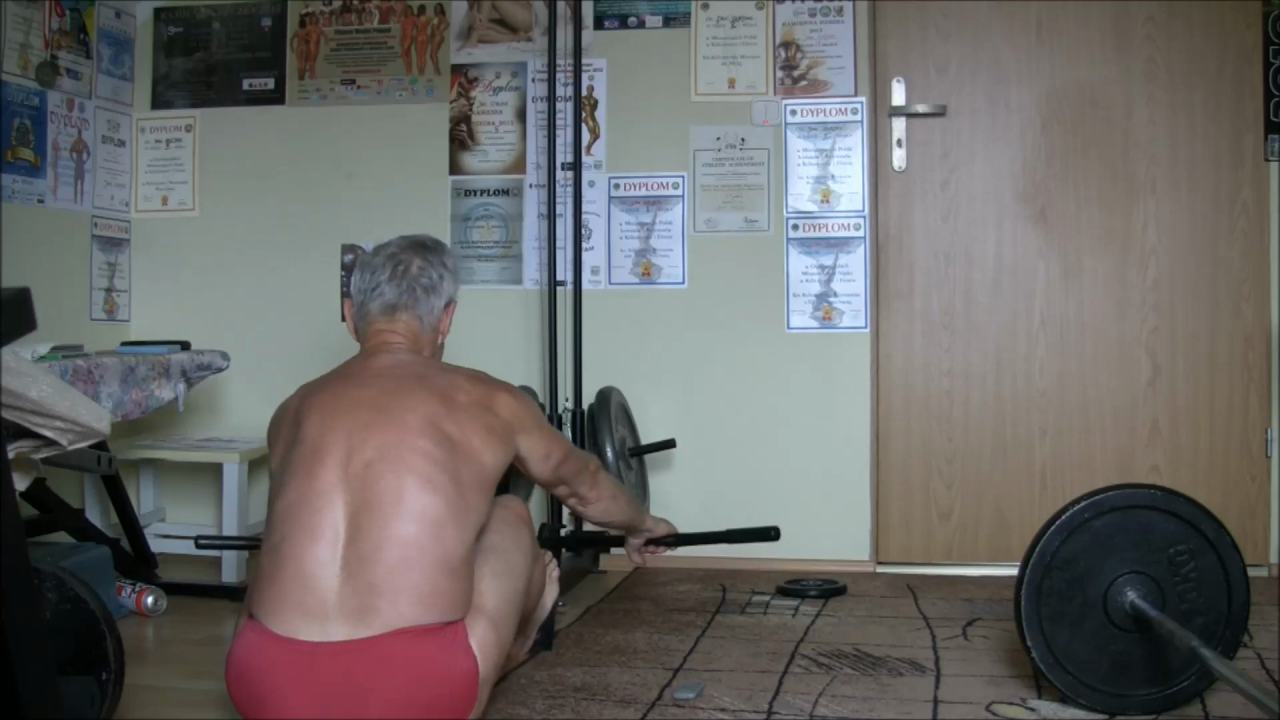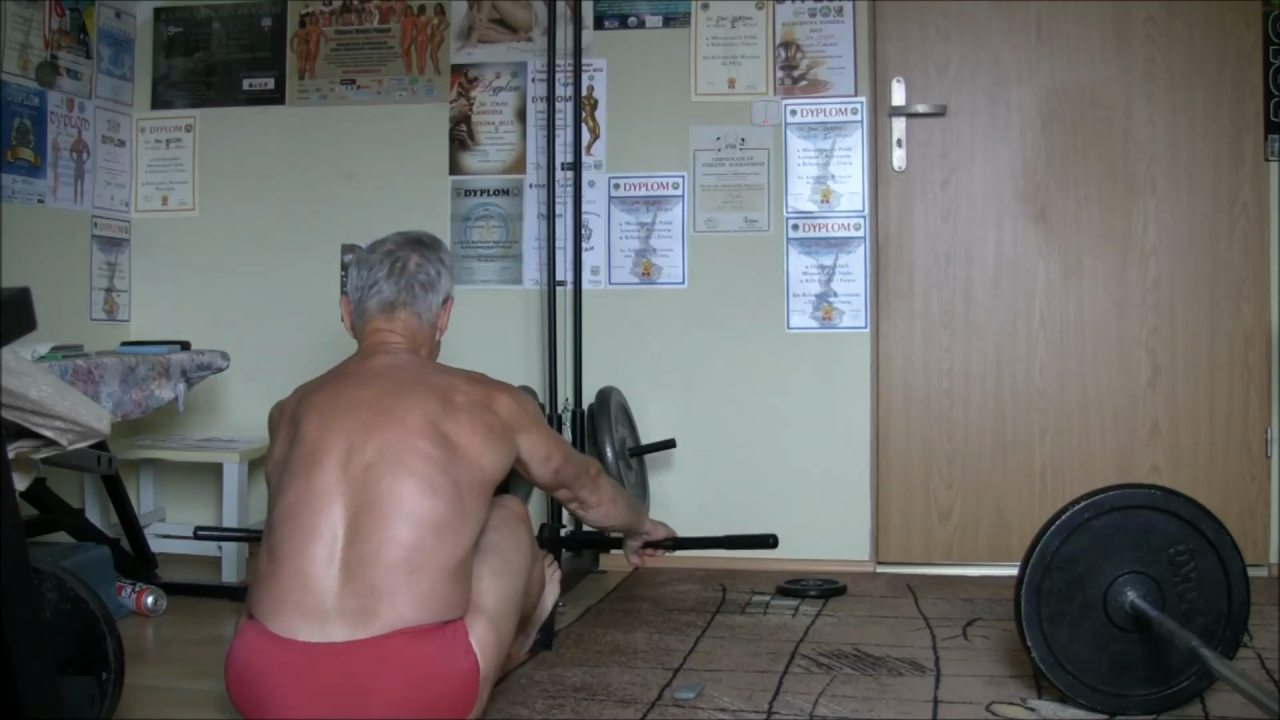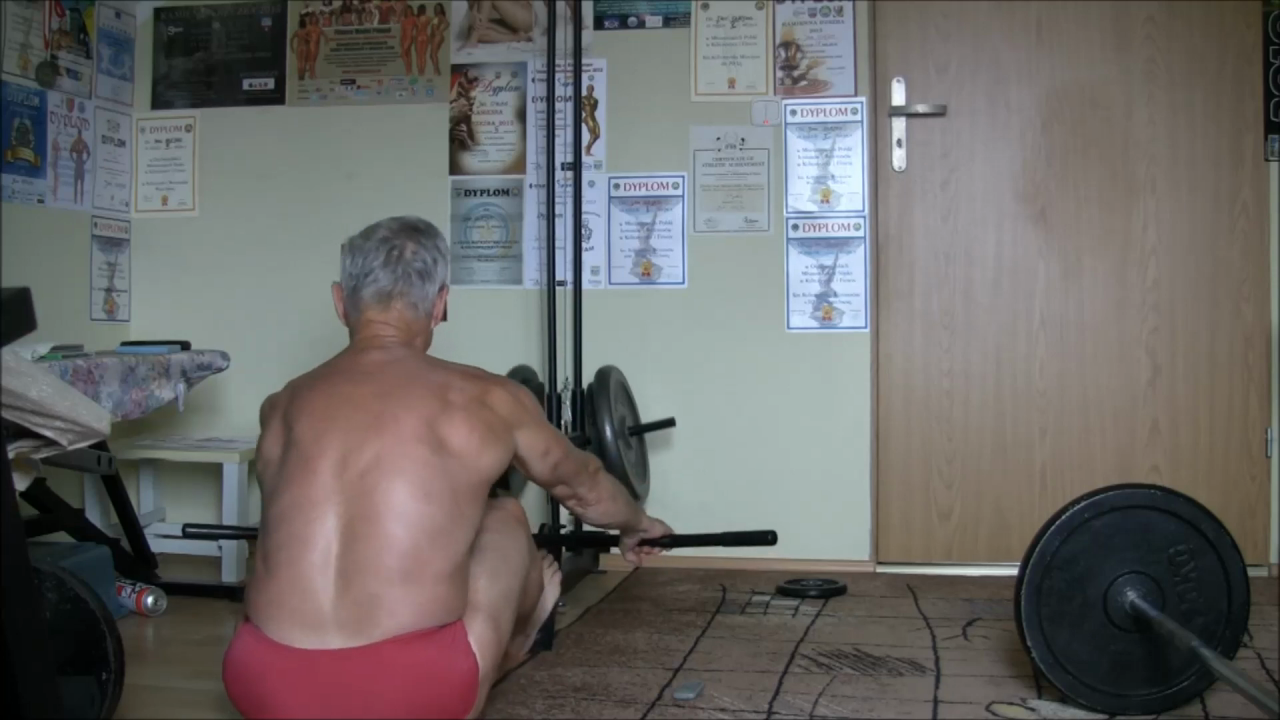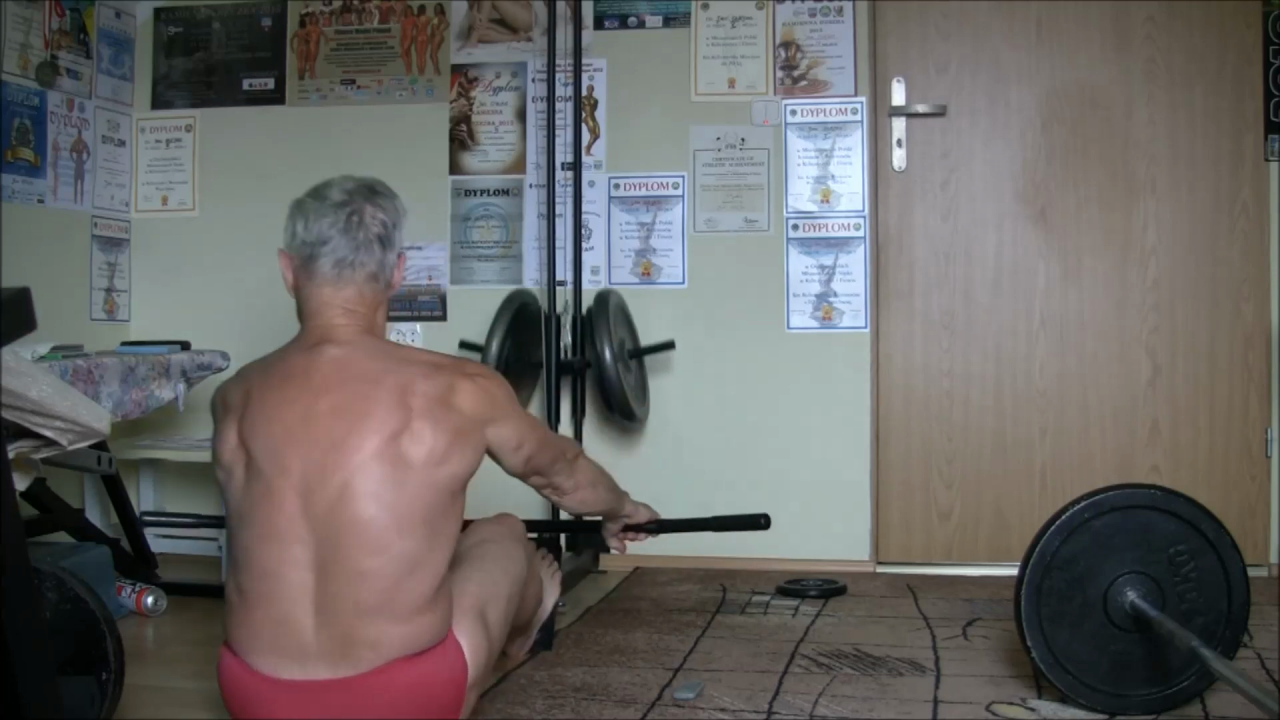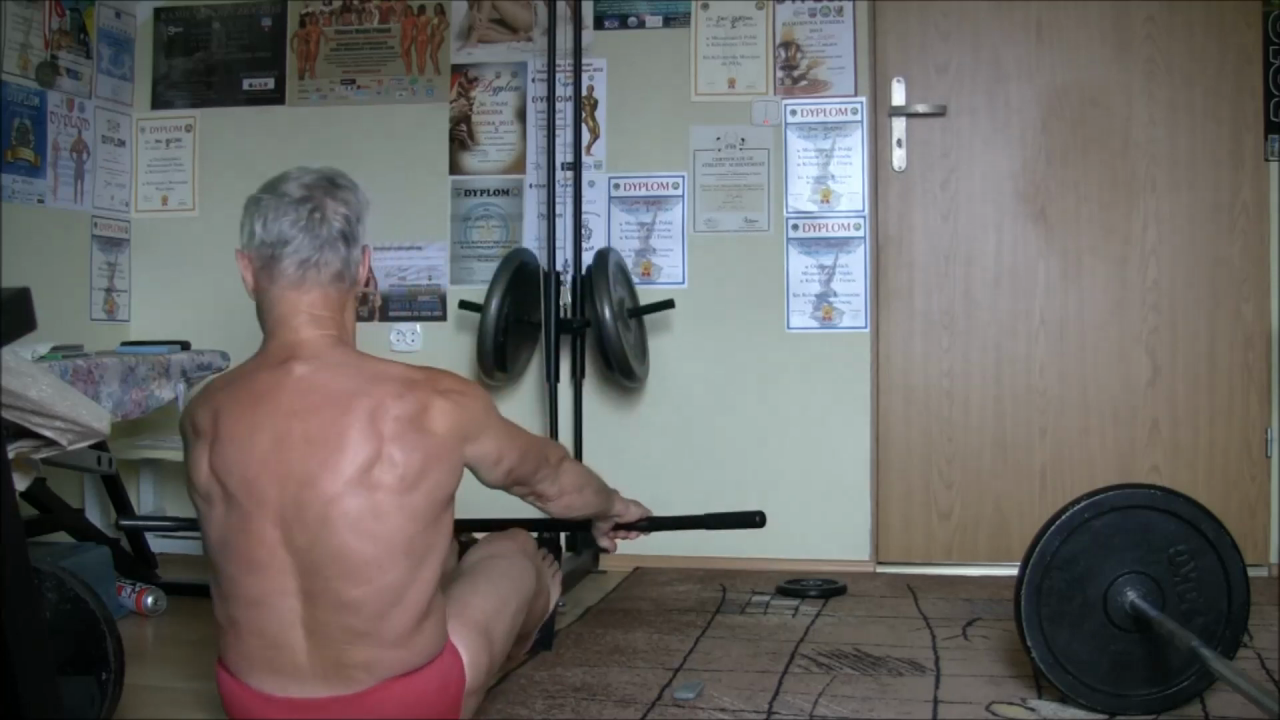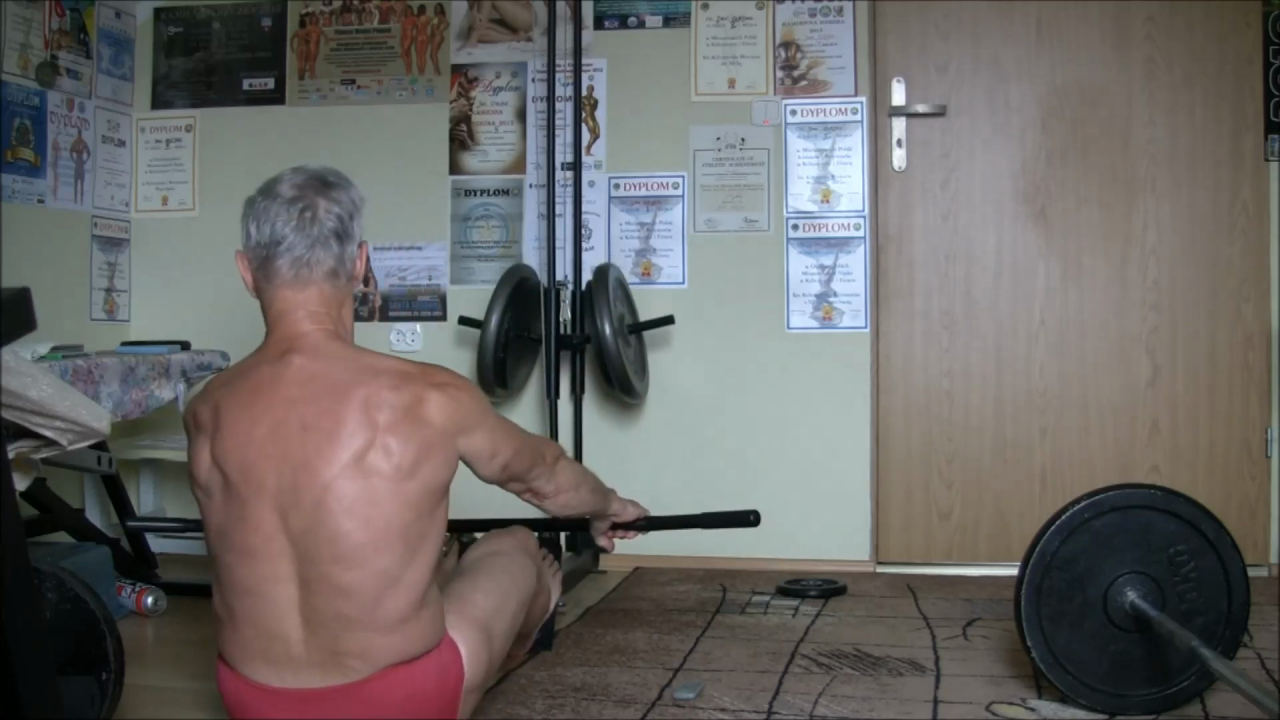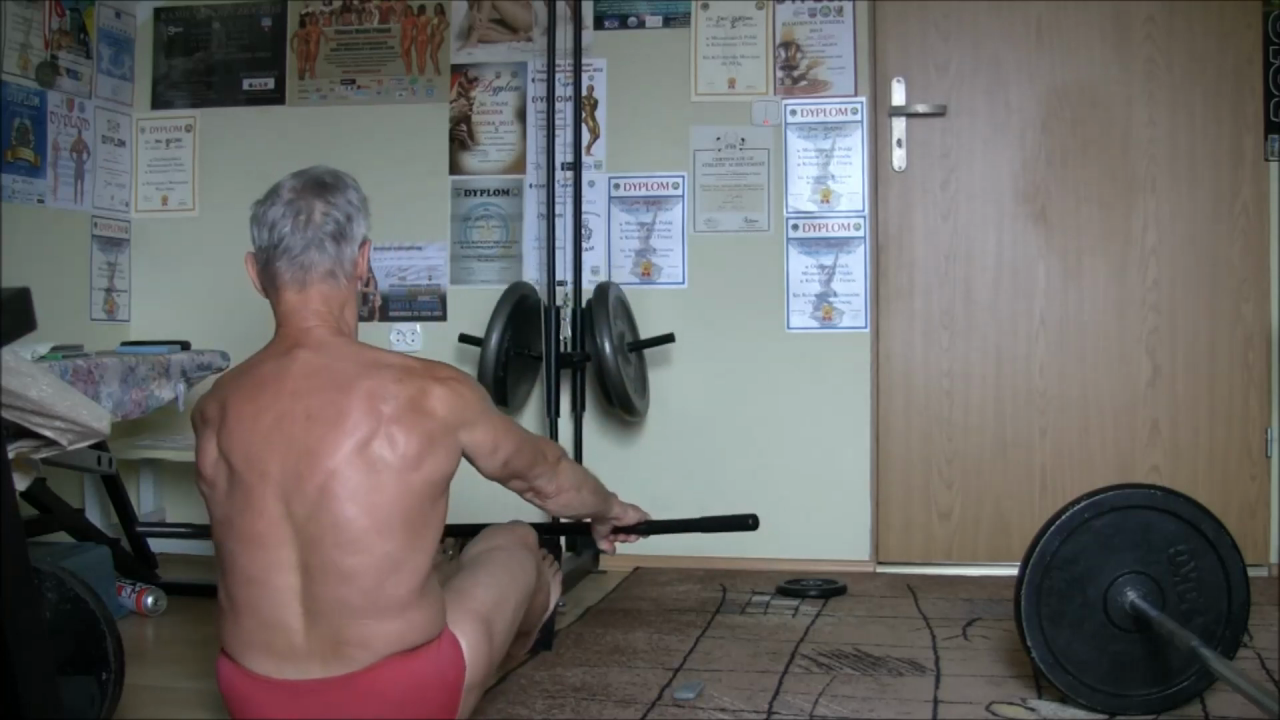
dt=0.3s
person 1, frame 1
left shoulder: (294, 409)
right shoulder: (489, 402)
right elbow: (584, 485)
right wrist: (641, 525)
right knee: (510, 517)
right ankle: (515, 641)
person 1, frame 2
left shoulder: (290, 411)
right shoulder: (490, 403)
right elbow: (585, 489)
right wrist: (641, 528)
right knee: (508, 516)
right ankle: (517, 639)
person 1, frame 3
left shoulder: (282, 406)
right shoulder: (488, 399)
right elbow: (583, 484)
right wrist: (638, 523)
right knee: (507, 519)
right ankle: (515, 640)
person 1, frame 4
left shoulder: (235, 399)
right shoulder: (458, 390)
right elbow: (563, 472)
right wrist: (621, 509)
right knee: (504, 536)
right ankle: (518, 637)
person 1, frame 5
left shoulder: (204, 416)
right shoulder: (434, 404)
right elbow: (547, 476)
right wrist: (611, 507)
right knee: (514, 551)
right ankle: (516, 639)
person 1, frame 6
left shoulder: (207, 412)
right shoulder: (426, 398)
right elbow: (543, 474)
right wrist: (608, 506)
right knee: (515, 549)
right ankle: (512, 643)
person 1, frame 7
left shoulder: (215, 408)
right shoulder: (429, 392)
right elbow: (543, 474)
right wrist: (608, 510)
right knee: (514, 545)
right ankle: (510, 645)
